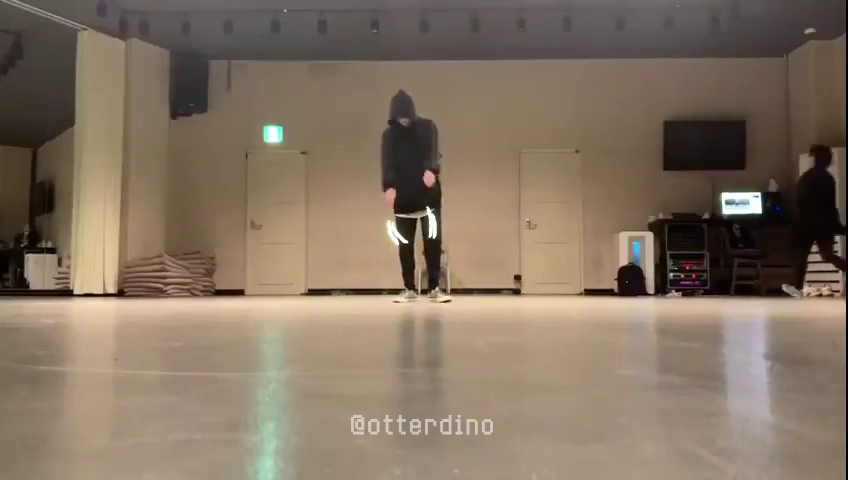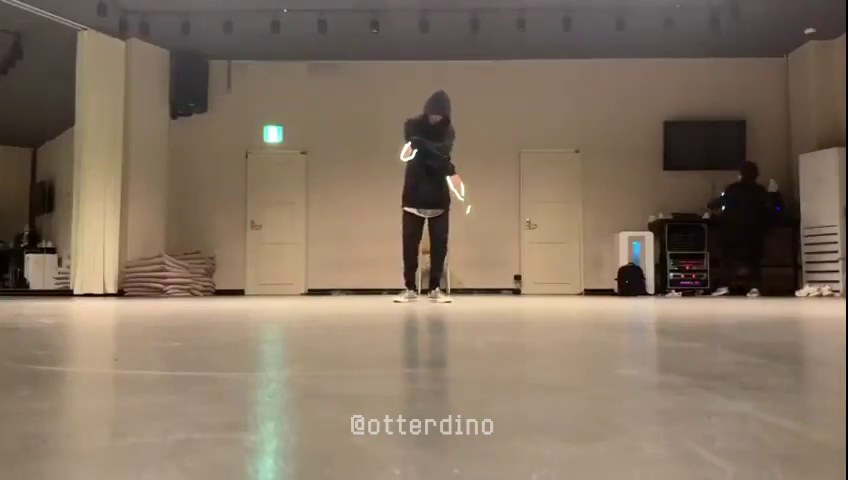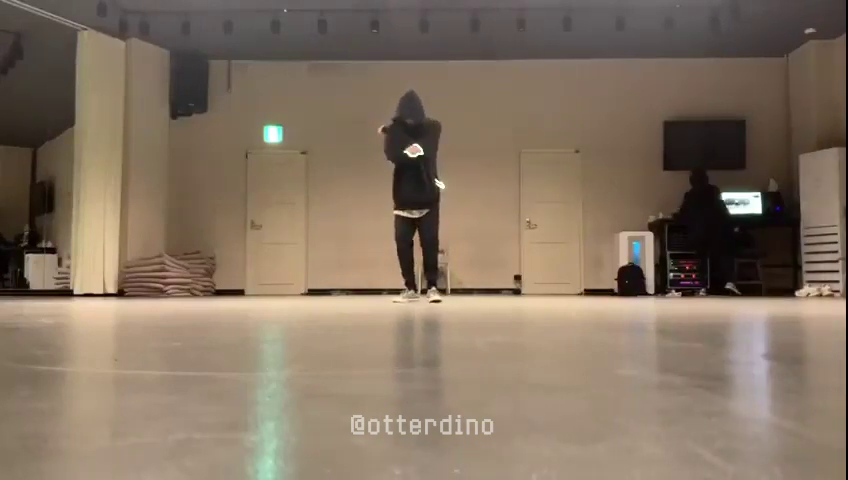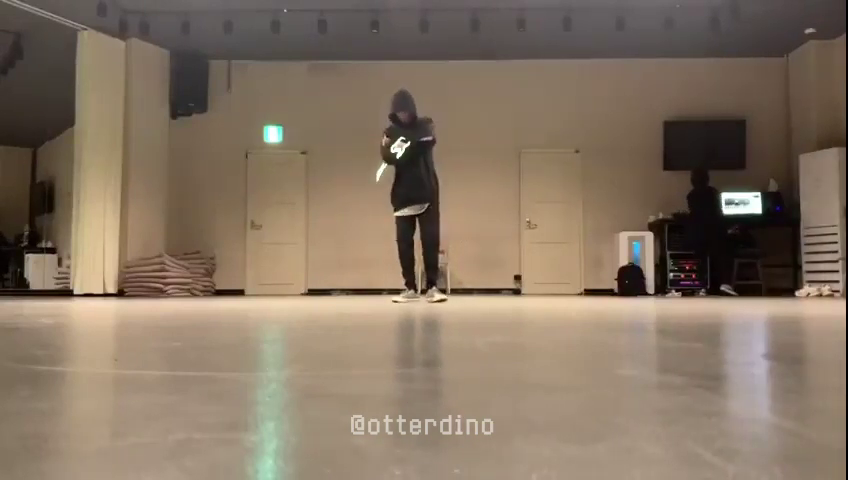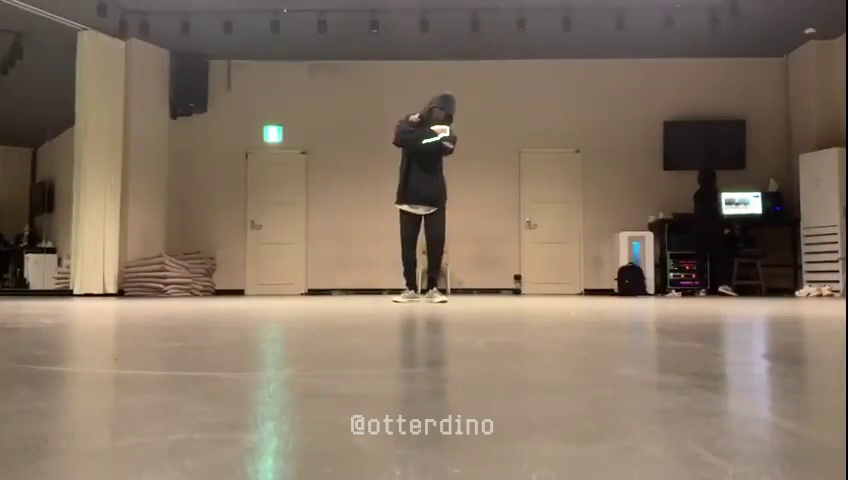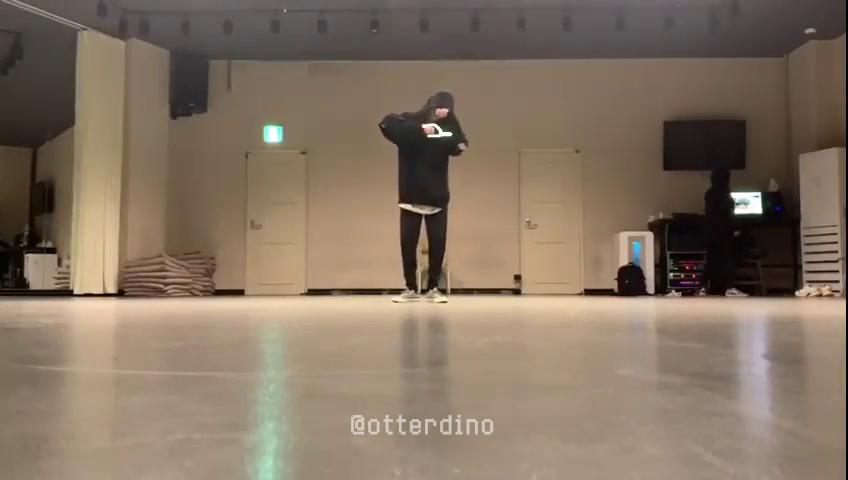
dt=0.7s
person 1, frame 1
left shoulder: (427, 127)
right shoulder: (389, 135)
left elbow: (434, 152)
right elbow: (386, 161)
left wrist: (431, 170)
right wrist: (388, 186)
left hip: (429, 196)
right hip: (403, 198)
left knee: (433, 243)
right knee: (405, 245)
left ankle: (434, 288)
right ankle: (409, 288)
person 1, frame 2
left shoulder: (447, 131)
right shoulder: (413, 125)
left elbow: (442, 150)
right elbow: (424, 152)
left wrist: (419, 144)
right wrist: (450, 171)
left hip: (438, 194)
right hip: (414, 193)
left knee: (439, 242)
right knee: (410, 242)
left ankle: (435, 288)
right ankle: (410, 288)
person 1, frame 3
left shoulder: (432, 128)
right shoulder: (396, 129)
left elbow: (423, 149)
right elbow: (391, 153)
left wrist: (395, 135)
right wrist: (408, 149)
left hip: (427, 194)
right hip: (404, 195)
left knee: (430, 241)
right knee: (402, 241)
left ankle: (432, 287)
right ankle: (410, 287)
person 1, frame 4
left shoulder: (425, 124)
right shoulder: (391, 132)
left elbow: (427, 140)
right elbow: (389, 159)
left wrist: (403, 142)
right wrist: (392, 149)
left hip: (426, 193)
right hip: (403, 195)
left knee: (431, 240)
right knee: (404, 241)
left ankle: (432, 287)
right ankle: (410, 288)
person 1, frame 5
left shoulder: (444, 131)
right shoulder: (410, 122)
left elbow: (448, 146)
right elbow: (400, 138)
left wrist: (430, 132)
right wrist: (430, 132)
left hip: (434, 195)
right hip: (409, 193)
left knee: (436, 241)
right knee: (408, 242)
left ankle: (432, 287)
right ankle: (411, 288)
person 1, frame 6
left shoulder: (445, 130)
right shoulder: (411, 121)
left elbow: (460, 146)
right elbow: (386, 124)
left wrist: (450, 119)
right wrist: (418, 129)
left hip: (437, 196)
right hip: (411, 195)
left knee: (438, 242)
right knee: (408, 242)
left ankle: (433, 288)
right ankle: (410, 288)
person 2, frame 1
left shoulder: (811, 176)
right shoulder: (828, 178)
left elbow: (801, 198)
right elbow: (830, 202)
left hip: (810, 221)
right hip: (825, 221)
left knee: (801, 253)
right knee: (827, 254)
left ankle: (798, 288)
person 2, frame 2
left shoulder: (733, 189)
right shoulder: (761, 191)
left elbow: (719, 203)
right elbow: (765, 212)
left wrist: (710, 205)
right wrist: (761, 231)
left hip: (733, 230)
right hip: (752, 231)
left knee: (729, 258)
right knee: (753, 260)
left ankle: (724, 286)
right ankle: (755, 288)
person 2, frame 3
left shoulder: (689, 195)
right shoulder: (713, 190)
left elbow: (682, 216)
right elbow: (721, 208)
right wrist: (730, 226)
left hip: (699, 232)
right hip: (717, 228)
left knee: (703, 258)
right knee: (724, 255)
right ankle: (729, 282)
person 2, frame 4
left shoulder: (691, 195)
right shoulder: (712, 192)
right elbow: (717, 212)
right wrist: (725, 228)
left hip: (697, 232)
right hip: (713, 230)
left knee: (703, 259)
right knee: (722, 256)
right ankle: (724, 283)
person 2, frame 5
left shoulder: (697, 194)
right shoulder: (713, 192)
right elbow: (716, 212)
right wrist: (723, 228)
left hip: (700, 231)
right hip: (713, 231)
left knee: (703, 259)
right knee: (722, 257)
right ankle: (723, 284)
person 2, frame 6
left shoulder: (709, 193)
right shoulder: (724, 192)
right elbow: (728, 212)
right wrist: (733, 229)
left hip: (711, 231)
right hip: (723, 231)
left knee: (712, 259)
right knee: (728, 259)
left ankle: (708, 287)
right ankle: (729, 288)
